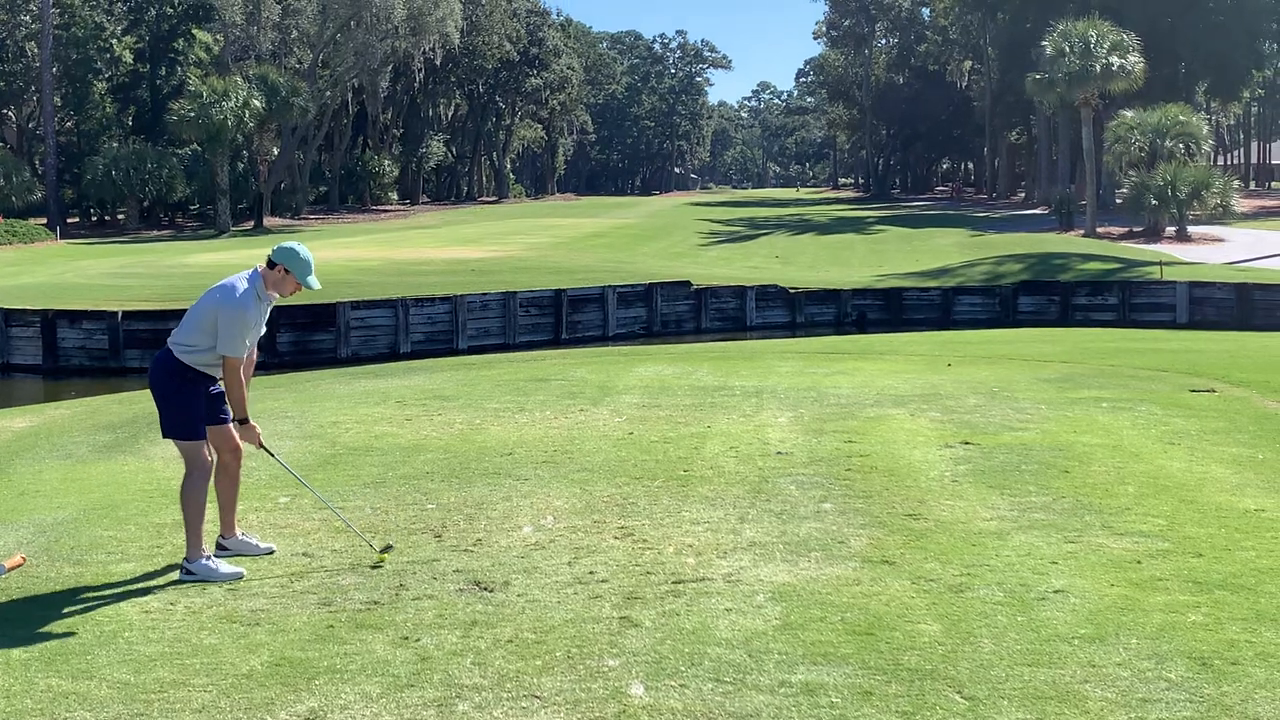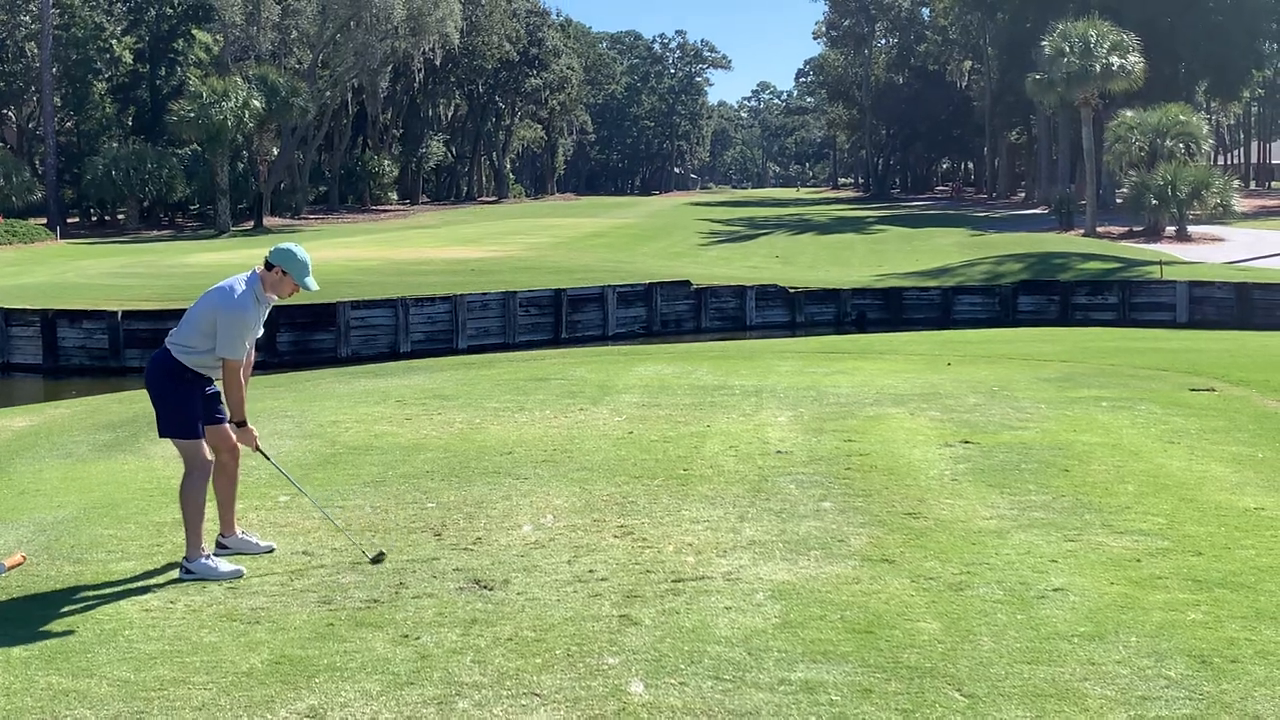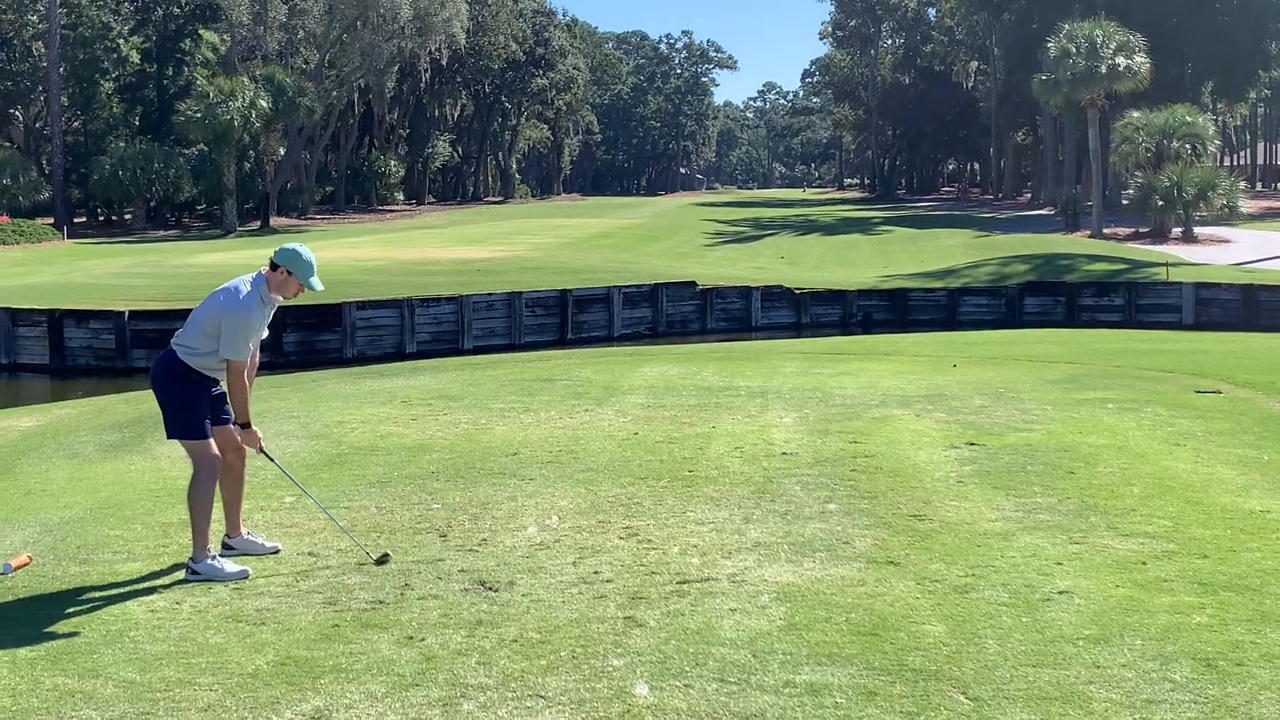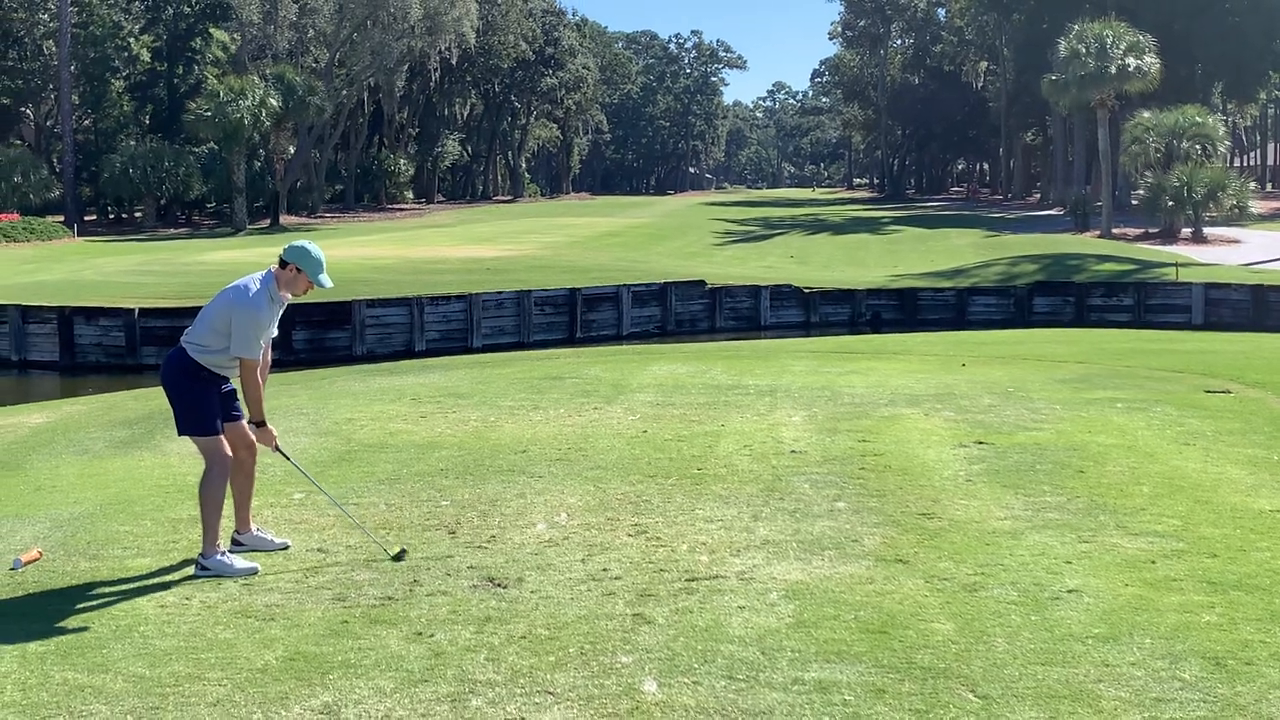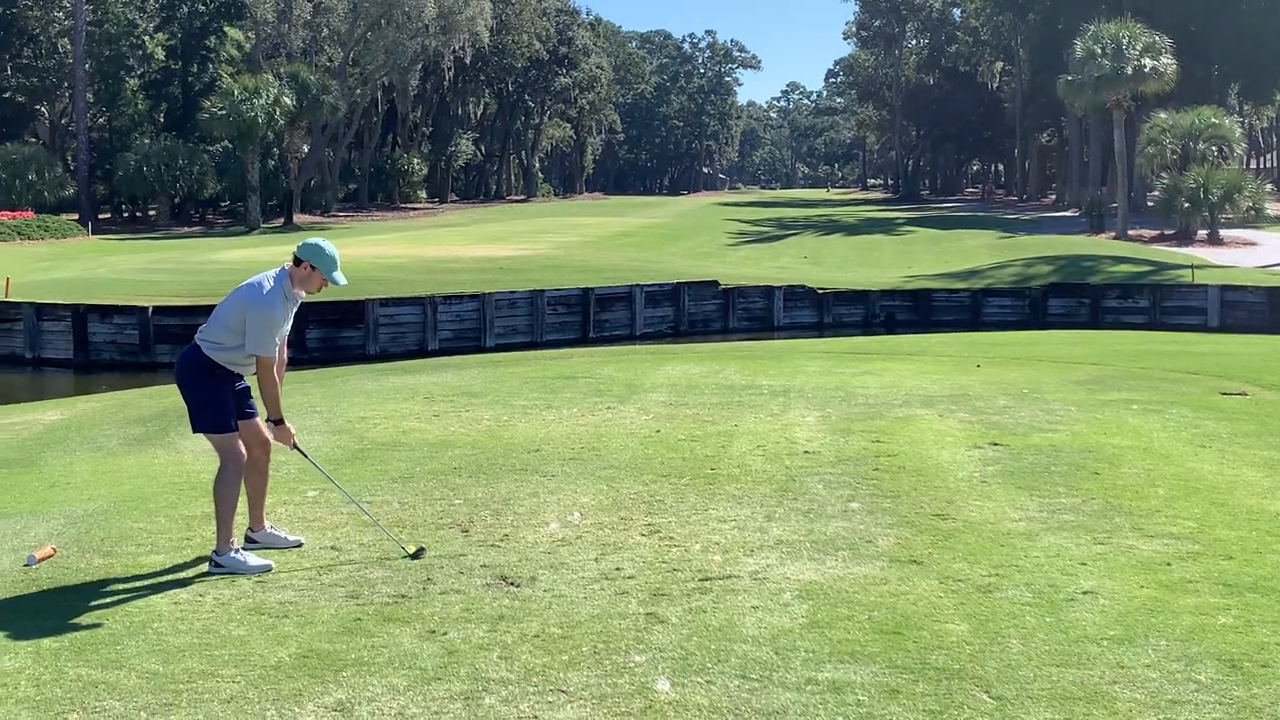
dt=0.2s
person 1, frame 1
left shoulder: (262, 293)
right shoulder: (240, 302)
left elbow: (249, 354)
right elbow: (233, 369)
left wrist: (239, 410)
right wrist: (244, 421)
left hip: (201, 375)
right hip: (176, 375)
left knee: (231, 451)
right knee: (200, 463)
left ankle: (229, 536)
right ankle: (194, 559)
person 1, frame 2
left shoulder: (260, 295)
right shoulder: (239, 305)
left elbow: (247, 356)
right elbow: (232, 372)
left wrist: (237, 414)
right wrist: (241, 423)
left hip: (197, 375)
right hip: (172, 375)
left knee: (228, 451)
right knee: (200, 462)
left ankle: (229, 535)
right ankle: (194, 558)
person 1, frame 3
left shoulder: (265, 296)
right shoulder: (244, 306)
left elbow: (252, 357)
right elbow: (236, 374)
left wrist: (242, 416)
right wrist: (245, 425)
left hip: (202, 376)
right hip: (177, 376)
left knee: (234, 452)
right knee: (209, 463)
left ankle: (235, 536)
right ankle: (200, 559)
person 1, frame 4
left shoulder: (275, 294)
right shoulder: (254, 303)
left elbow: (264, 355)
right elbow: (249, 372)
left wrist: (256, 416)
right wrist: (260, 423)
left hip: (212, 373)
right hip: (187, 373)
left knee: (246, 448)
right knee: (220, 460)
left ankle: (244, 532)
right ankle: (210, 555)
person 1, frame 5
left shoulder: (289, 291)
right shoulder: (267, 301)
left elbow: (280, 353)
right elbow: (266, 370)
left wrist: (273, 415)
right wrist: (278, 421)
left hip: (226, 371)
right hip: (202, 370)
left knee: (260, 445)
right knee: (235, 457)
left ankle: (258, 529)
right ankle: (224, 552)
